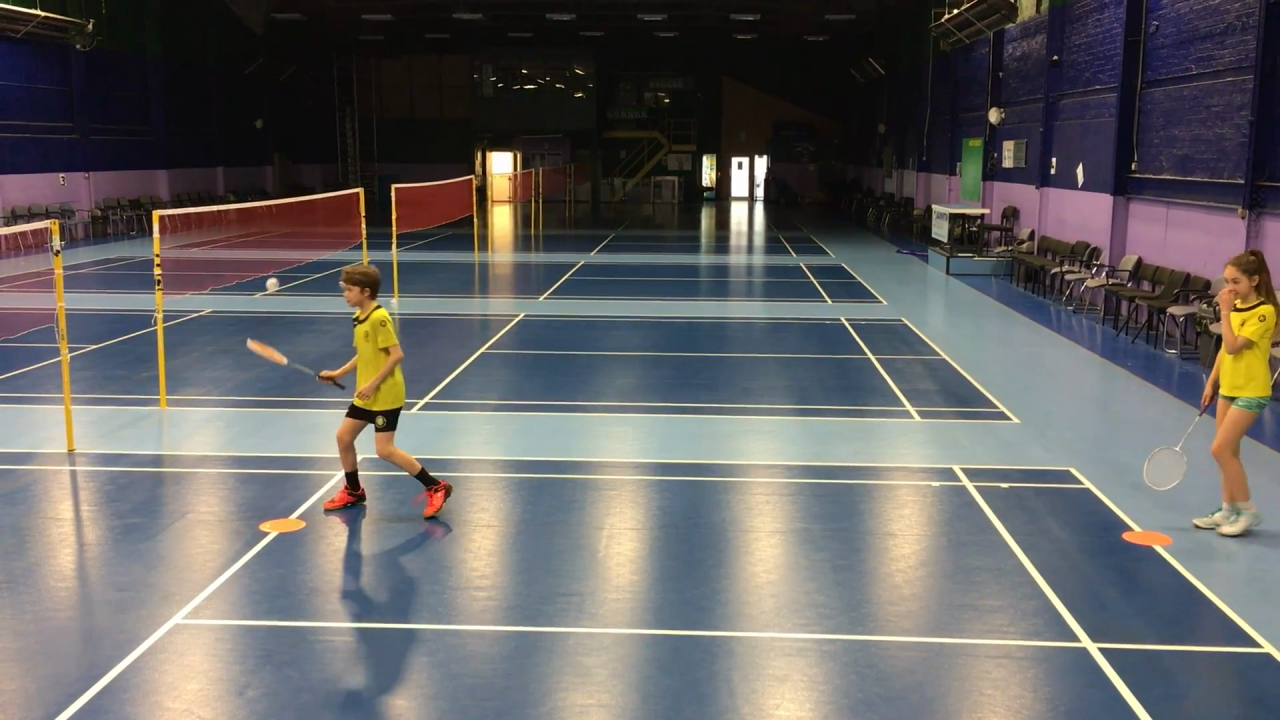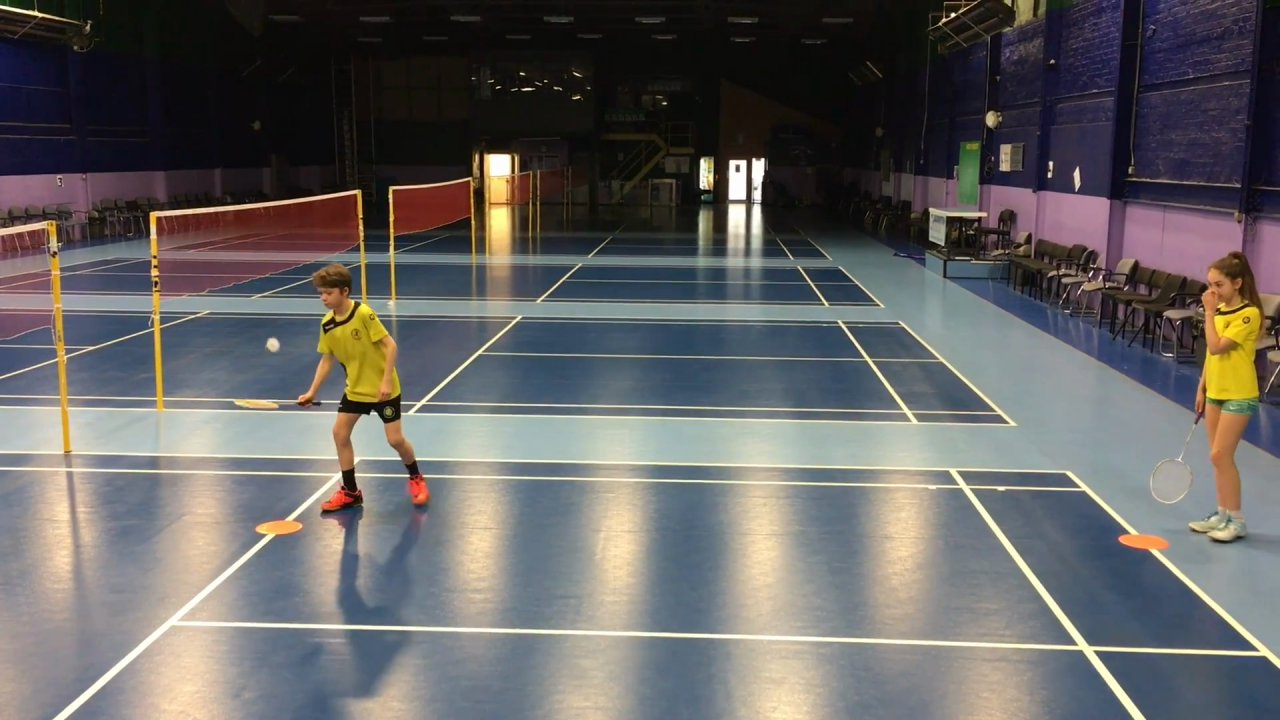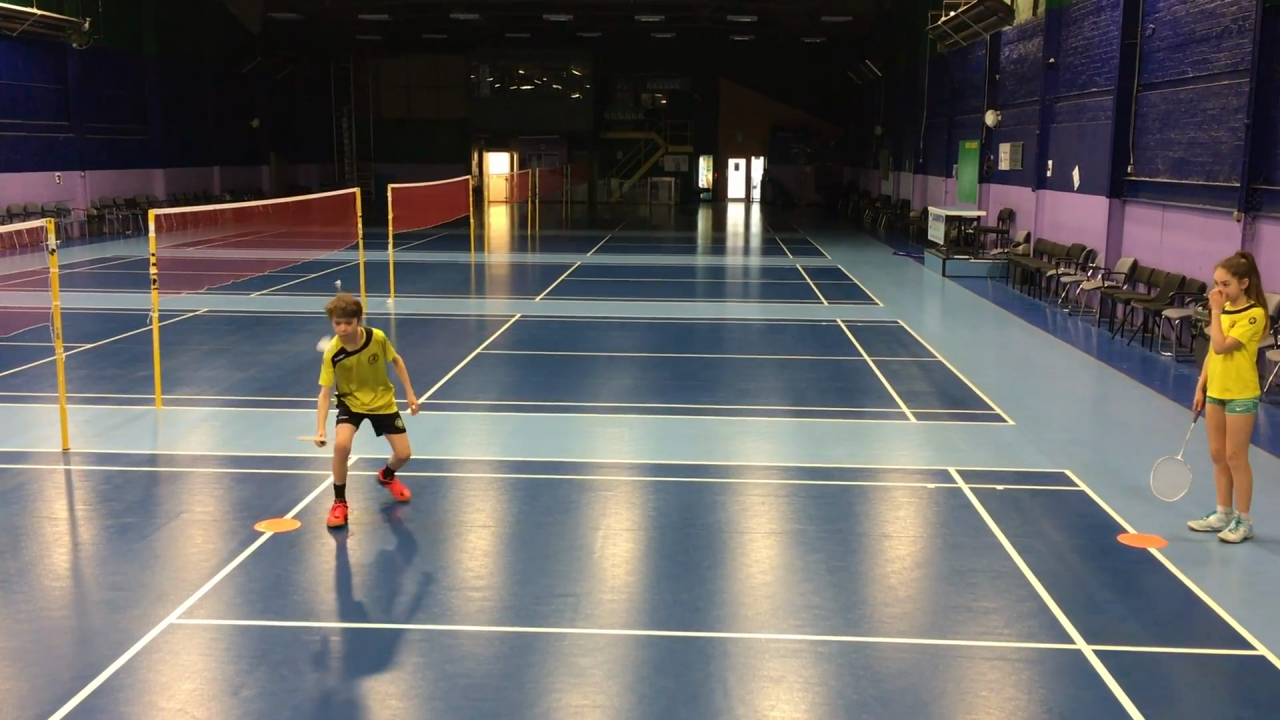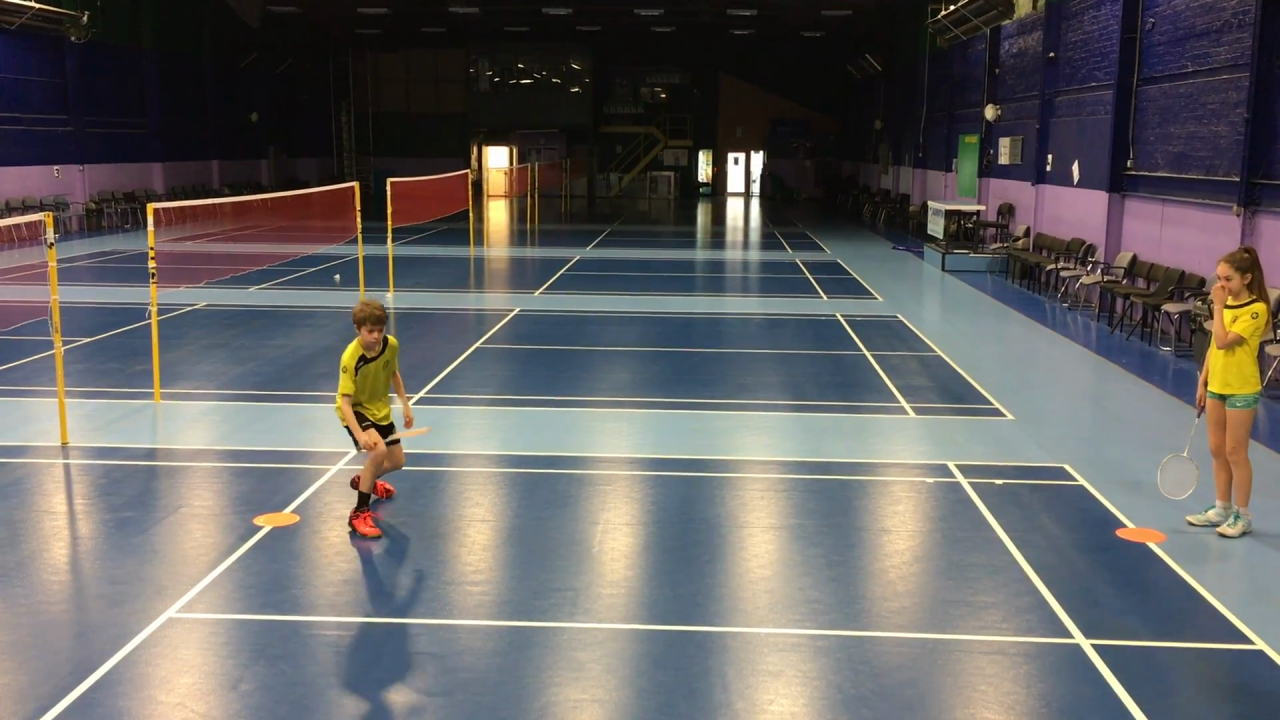
dt=0.5s
person 1, frame 1
left shoulder: (1264, 312)
right shoulder: (1235, 307)
left elbow: (1233, 346)
left wrist: (1225, 311)
right wrist: (1211, 382)
left hip: (1251, 392)
right hip: (1228, 388)
left knee: (1220, 449)
right knee: (1228, 451)
left ankle: (1247, 510)
right ankle: (1230, 511)
person 1, frame 2
left shoulder: (1248, 314)
right shoulder: (1220, 310)
left elbow: (1216, 347)
left wrist: (1209, 313)
right wrist: (1202, 388)
left hip: (1239, 395)
right hip: (1216, 392)
left knee: (1220, 455)
right knee: (1221, 456)
left ankle: (1236, 520)
right ankle: (1224, 514)
person 1, frame 3
left shoulder: (1253, 315)
right shoulder: (1223, 309)
left elbow: (1221, 346)
left wrist: (1215, 312)
right wrist: (1201, 387)
left hip: (1241, 394)
right hip: (1215, 391)
left knee: (1235, 457)
right knee: (1218, 455)
left ankle: (1244, 521)
right ankle: (1223, 513)
person 1, frame 4
left shoulder: (1255, 310)
right shoulder: (1225, 304)
left elbow: (1223, 342)
left wrist: (1217, 307)
right wrist: (1202, 382)
left hip: (1241, 390)
right hip: (1216, 386)
left knee: (1235, 452)
right knee: (1217, 450)
left ankle: (1242, 515)
right ankle: (1222, 508)
person 2, frame 1
left shoulder: (379, 317)
right shoulder: (359, 318)
left elbow: (397, 354)
left wrist: (373, 383)
right wrist: (338, 373)
left hip: (386, 396)
right hip: (365, 396)
left knee: (385, 450)
right knee: (343, 437)
left ankle: (436, 488)
right ankle: (353, 491)
person 2, frame 2
left shoulder: (364, 314)
right shoulder: (327, 325)
left elbow: (389, 345)
right elbow: (326, 360)
left wrist: (386, 381)
right wrist: (312, 392)
left hip: (384, 387)
right hip: (355, 387)
left knee: (395, 438)
right knee: (340, 434)
left ankle: (416, 479)
right ankle: (350, 491)
person 2, frame 3
left shoulder: (377, 338)
right shoulder: (332, 353)
left elbow: (397, 361)
right elbow: (325, 393)
left wrist: (410, 393)
right wrist: (321, 428)
left hip: (382, 400)
right hip: (351, 401)
left knee: (403, 454)
right knee: (341, 445)
left ankle: (387, 476)
right ankle: (339, 502)
person 2, frame 4
left shoulder: (391, 345)
right shoulder: (350, 358)
right elbow: (344, 401)
left wrist: (405, 406)
right wrist: (359, 434)
left hip: (380, 410)
right hip: (356, 412)
left knee: (397, 462)
right knee: (377, 453)
left ankle: (363, 481)
right ankle: (360, 514)
